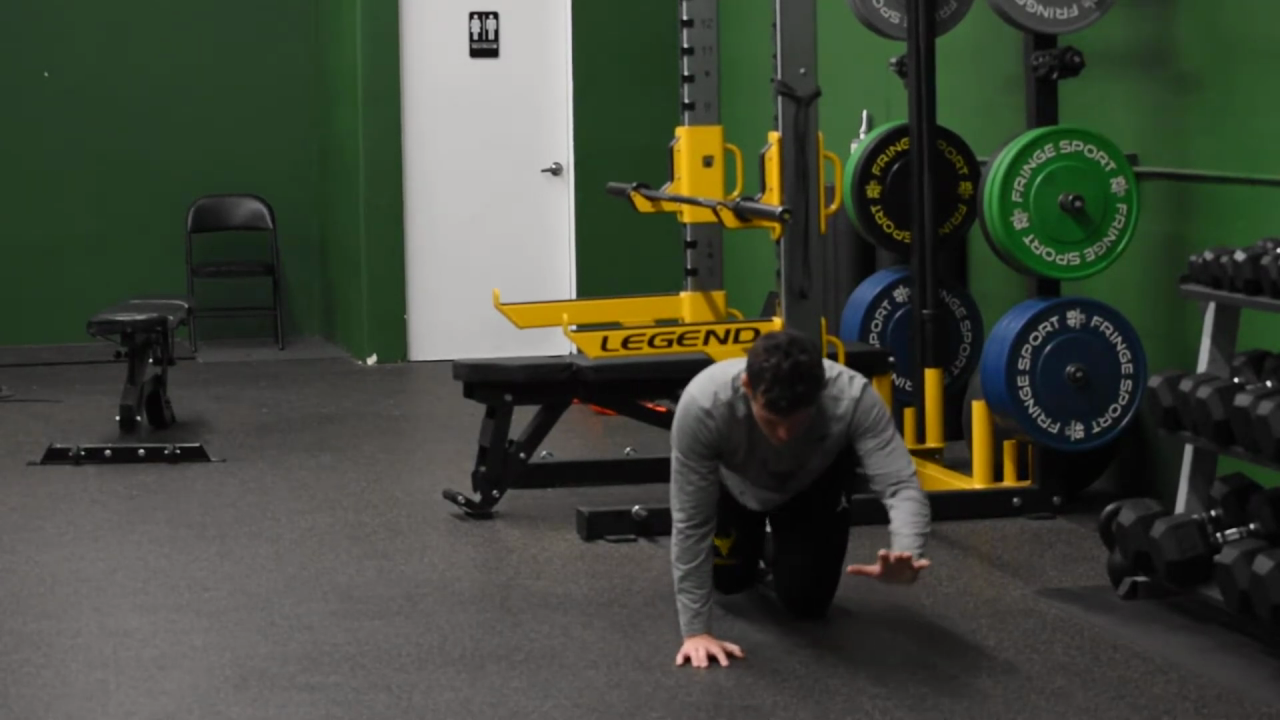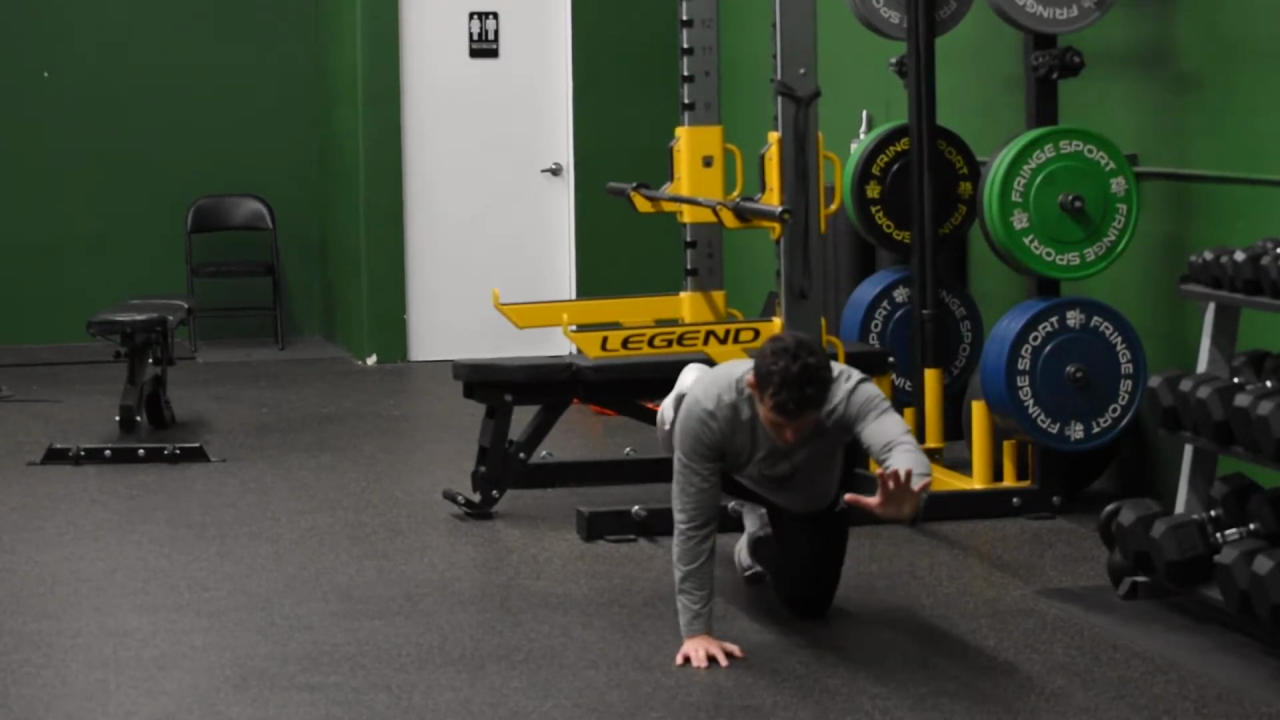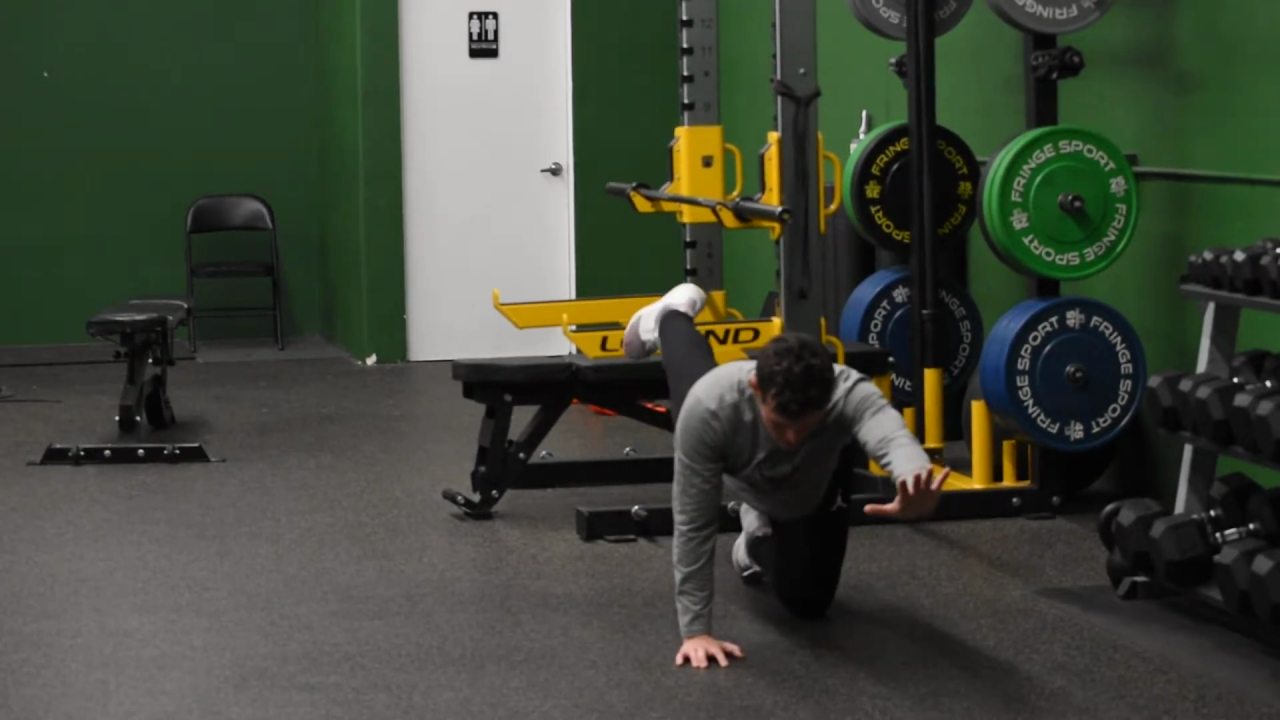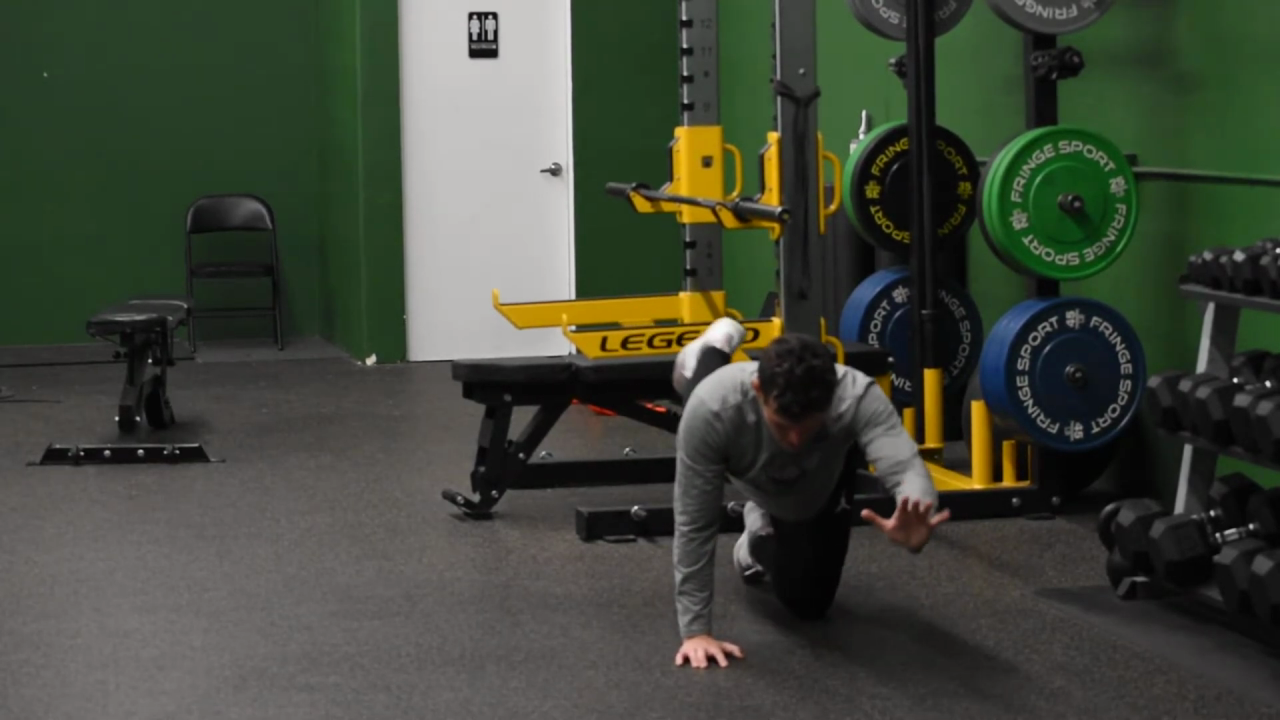
dt=0.4s
person 1, frame 1
left shoulder: (853, 398)
right shoulder: (704, 405)
left elbow: (901, 485)
right elbow: (690, 520)
left wrist: (906, 554)
right wrist: (695, 630)
right hip: (735, 485)
left knee: (807, 603)
right knee: (729, 581)
left ankle: (774, 546)
person 1, frame 2
left shoulder: (852, 394)
right shoulder: (708, 406)
left elbow: (901, 447)
right elbow: (693, 522)
left wrist: (906, 500)
right wrist: (695, 630)
right hip: (739, 473)
left knee: (807, 603)
left ankle: (761, 541)
person 1, frame 3
left shoulder: (851, 396)
right shoulder: (710, 407)
left elbow: (895, 442)
right elbow: (693, 525)
left wrist: (916, 497)
right wrist: (694, 629)
right hip: (743, 475)
left knee: (807, 603)
left ankle: (760, 538)
right ankle: (671, 318)
person 1, frame 4
left shoulder: (858, 399)
right shoulder: (712, 407)
left elbow: (906, 469)
right elbow: (694, 523)
left wrist: (915, 524)
right wrist: (695, 630)
right hip: (743, 475)
left knee: (807, 604)
left ankle: (763, 535)
right ankle: (711, 353)
